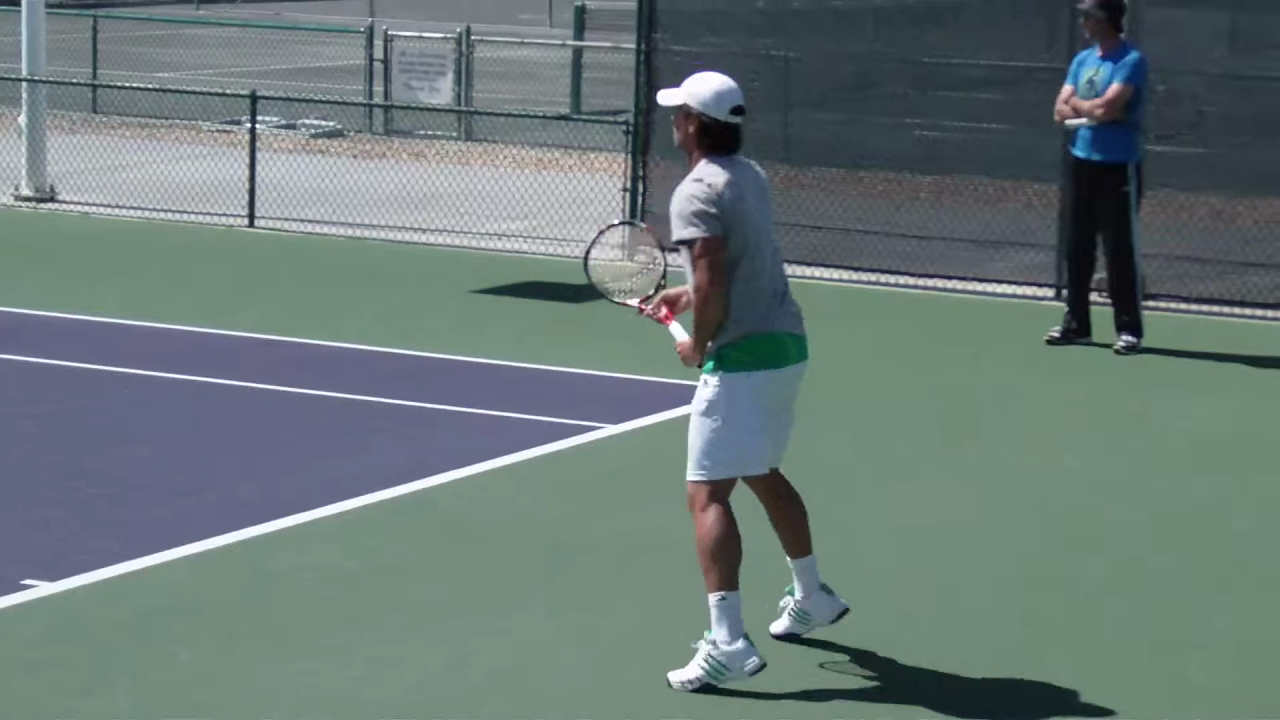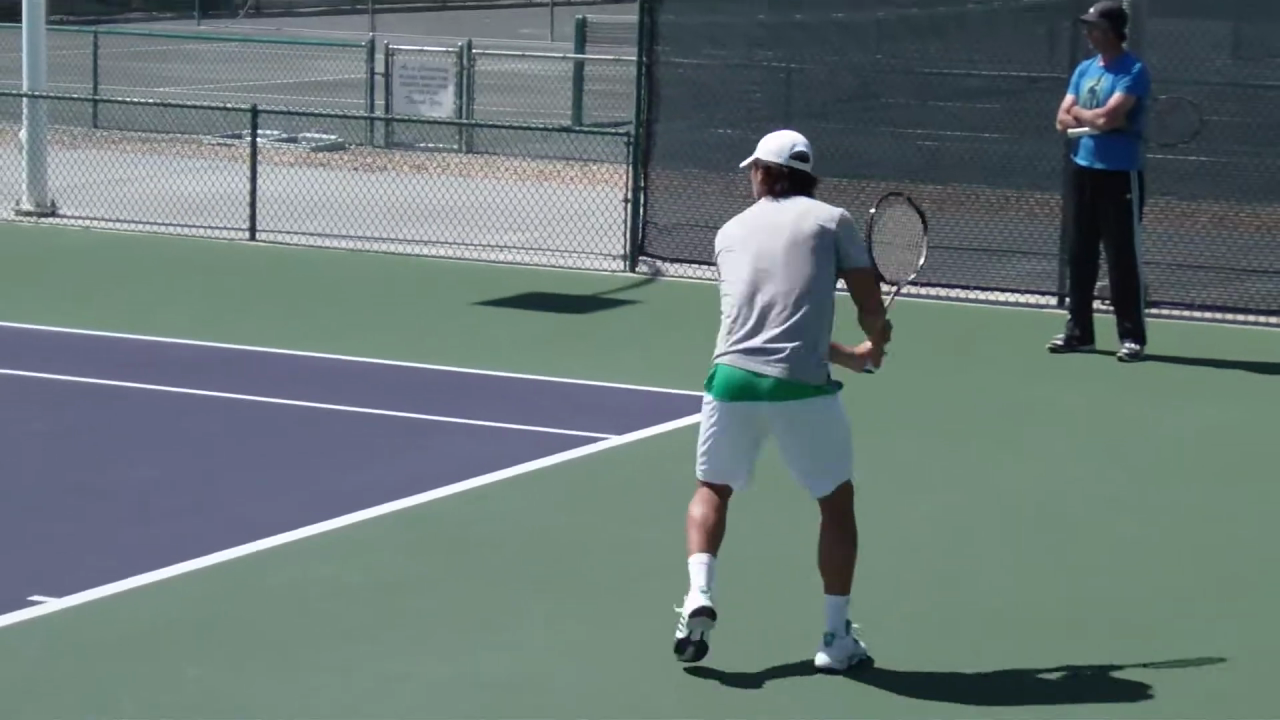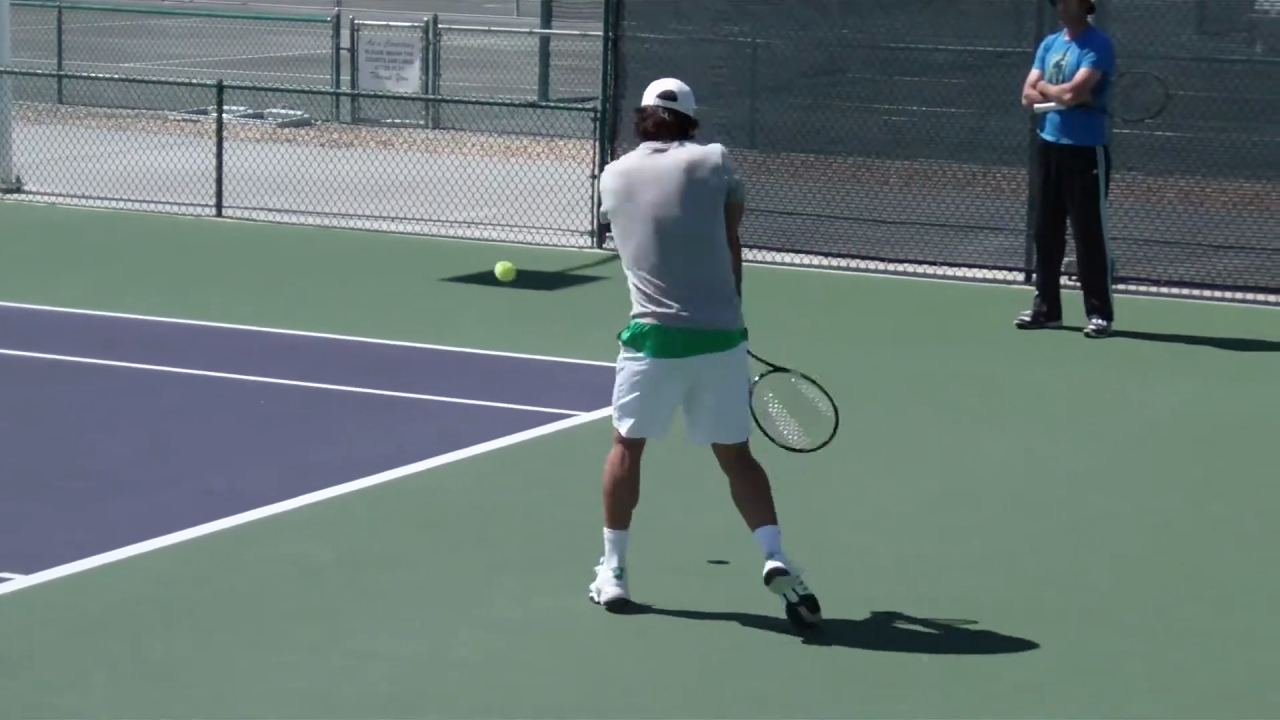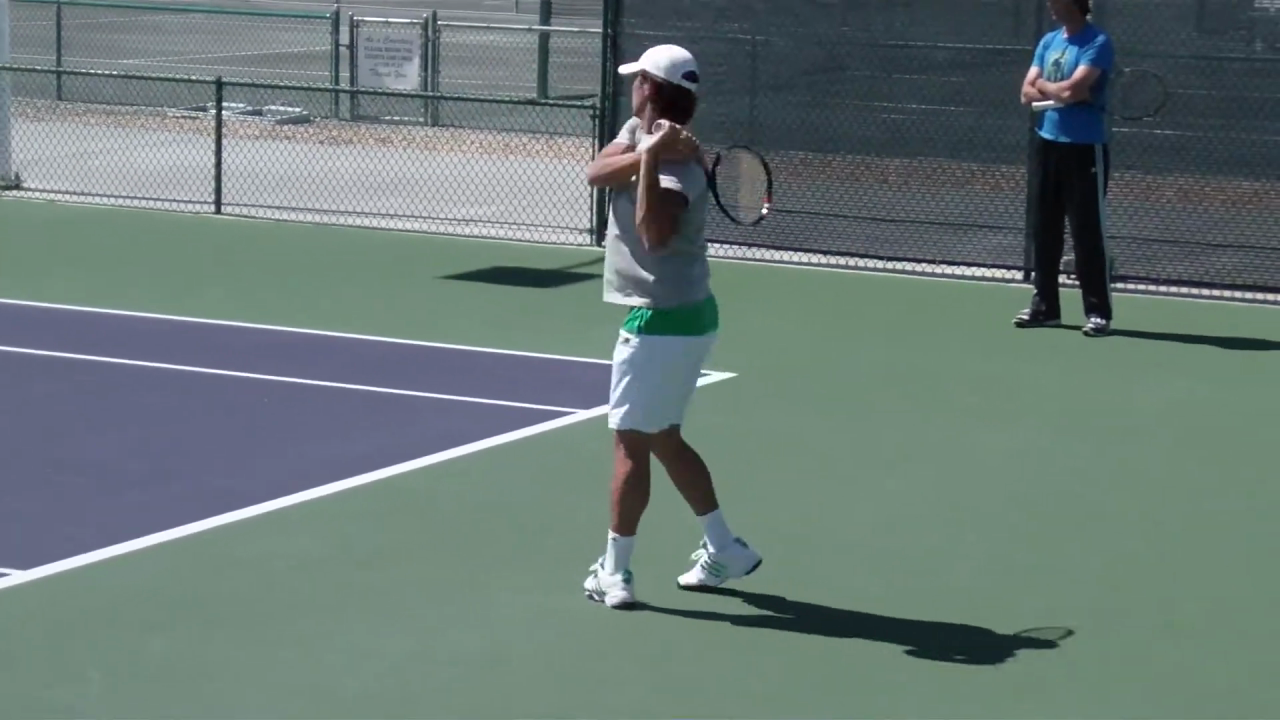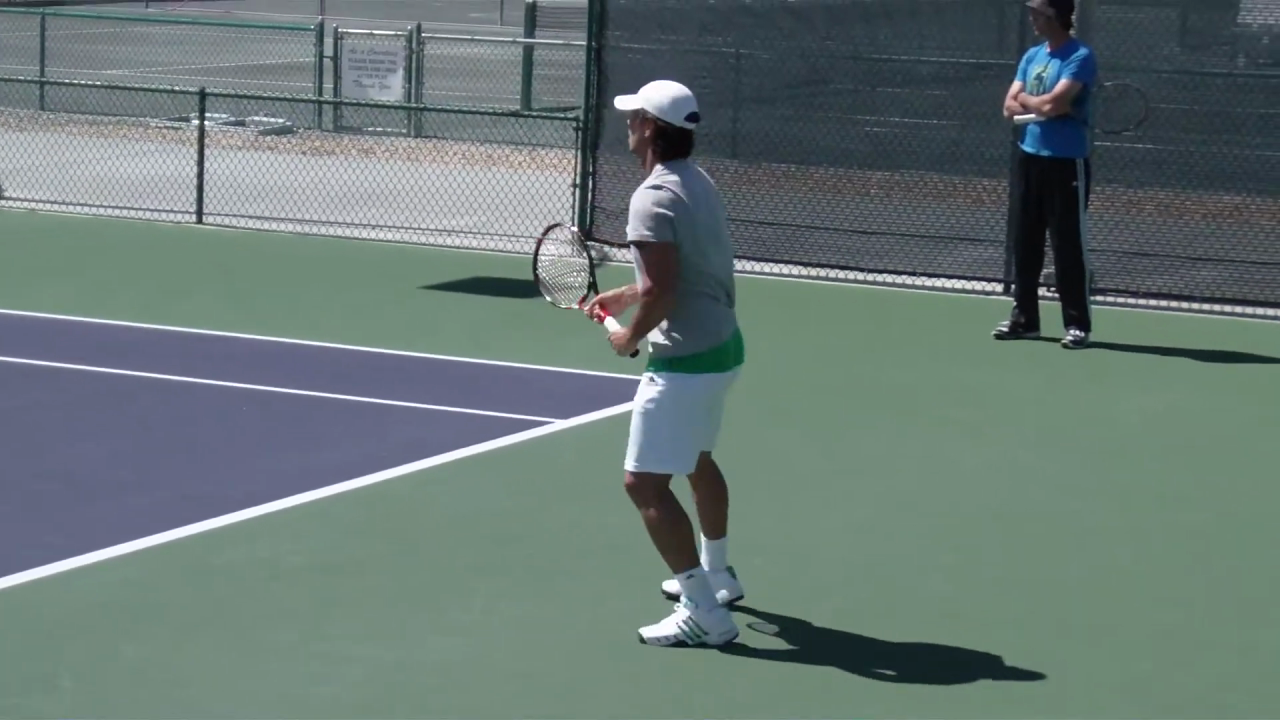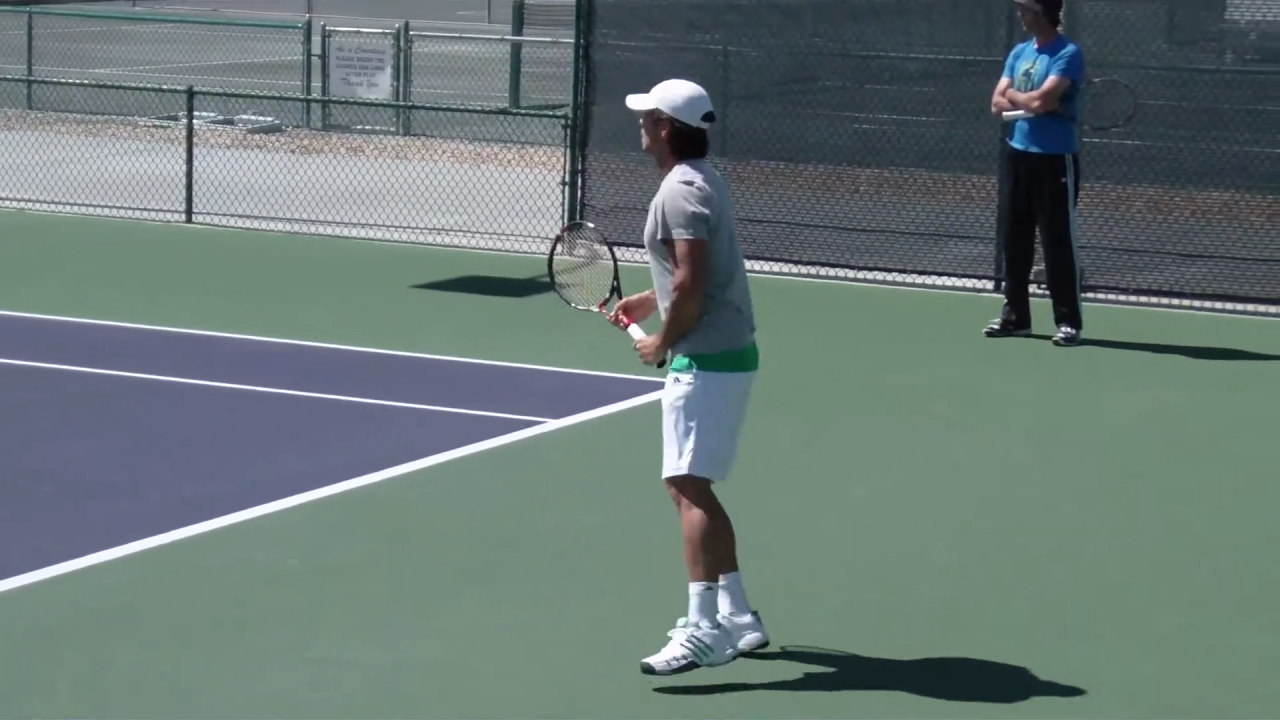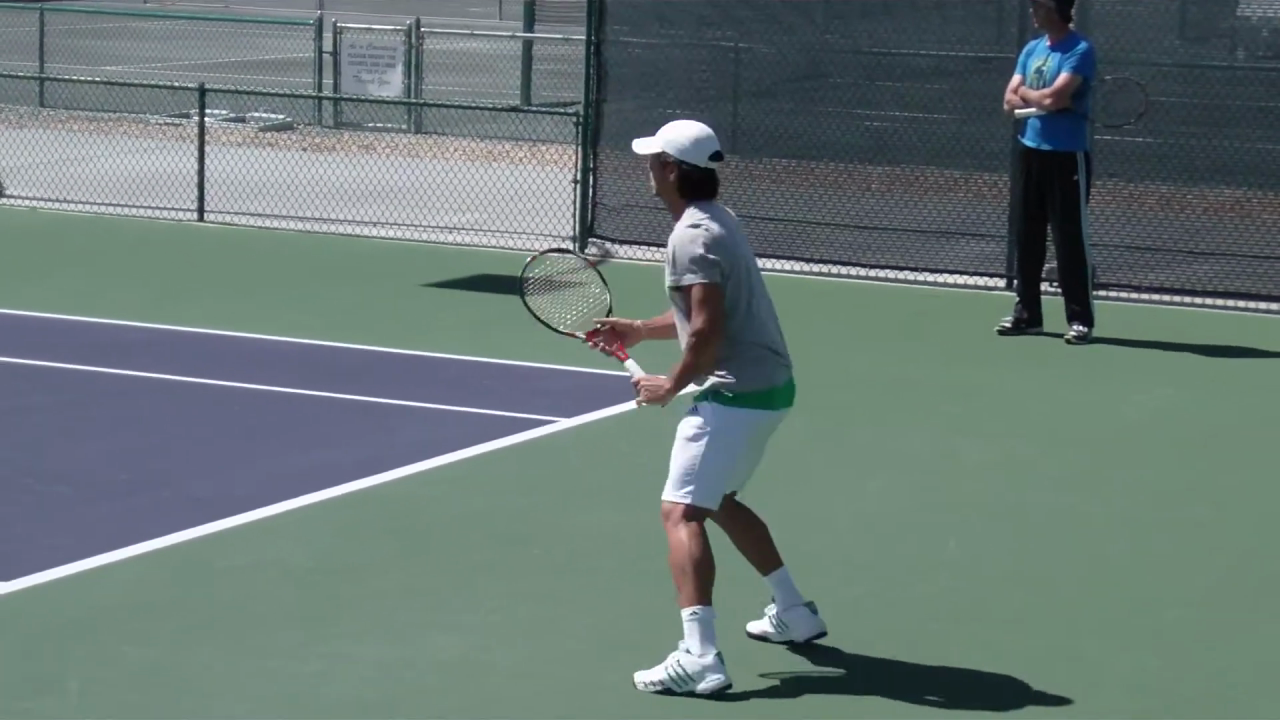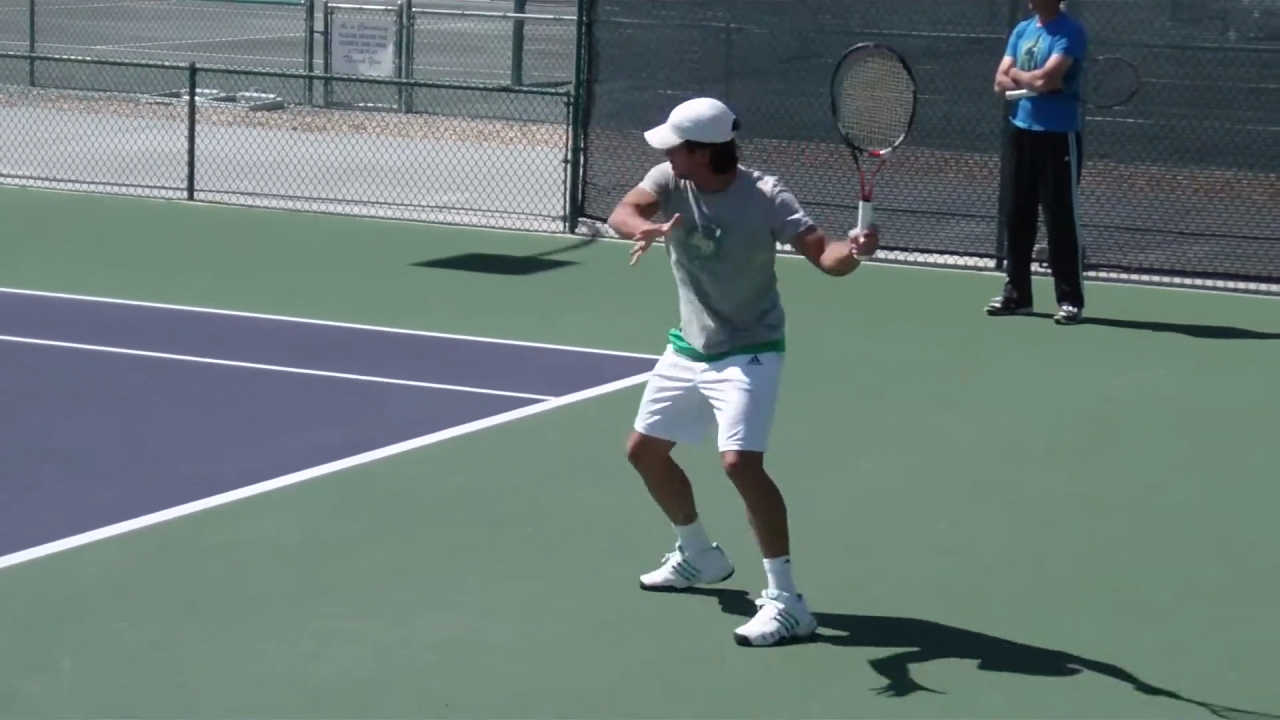
dt=0.5s
person 1, frame 1
left shoulder: (697, 192)
right shoulder: (751, 176)
left elbow: (712, 289)
left wrist: (696, 342)
right wrist: (686, 294)
left hip: (744, 357)
right hip: (787, 345)
left knee: (708, 495)
right knee: (765, 476)
left ankle: (729, 643)
right ankle: (811, 594)
person 1, frame 2
left shoulder: (730, 231)
right shoulder: (832, 220)
right elbow: (871, 305)
left wrist: (841, 354)
right wrist: (876, 343)
left hip: (730, 381)
right hip: (800, 389)
left knee: (712, 491)
right knee: (837, 504)
left ankle: (699, 597)
right ankle: (836, 637)
person 1, frame 3
left shoulder: (614, 176)
right shoulder: (713, 160)
right elbow: (729, 244)
left hip: (650, 338)
right hip: (718, 337)
left knee: (625, 447)
right knee: (736, 455)
left ankle: (611, 573)
right ankle: (777, 560)
person 1, frame 4
left shoulder: (684, 163)
right shoulder: (639, 132)
left elbow: (655, 235)
right elbow: (598, 171)
left wrist: (650, 169)
right wrist: (647, 151)
left hip: (664, 322)
right hip: (678, 318)
left knee: (631, 442)
right knee: (664, 440)
left ankle: (616, 574)
right ankle: (726, 549)
person 1, frame 5
left shoulder: (653, 197)
right shoulder: (696, 183)
left elbow: (662, 291)
left wrist: (630, 336)
right wrist: (618, 298)
left hip: (685, 360)
right hip: (719, 348)
left knee: (644, 483)
right knee: (697, 462)
left ankle: (704, 610)
right ankle: (717, 575)
person 1, frame 6
left shoulder: (680, 190)
right shoulder: (704, 181)
left elbow: (692, 285)
left wrist: (661, 342)
right wrist: (643, 302)
left hip: (706, 361)
right hip: (733, 355)
left knee: (688, 489)
right knee: (699, 489)
left ankle: (704, 627)
right ankle: (736, 615)
person 1, frame 7
left shoulder: (691, 237)
right shoulder: (712, 221)
left elbow: (706, 332)
left wrist: (670, 385)
right wrist: (633, 329)
left hip: (738, 395)
right hip: (766, 387)
left knee: (680, 516)
right knee: (717, 500)
left ankle: (698, 656)
right ankle: (792, 611)
person 1, frame 8
left shoulder: (767, 198)
right shoulder: (671, 177)
left elbow: (829, 256)
right elbow: (622, 212)
left wrist: (855, 245)
right wrist: (643, 227)
left hip: (751, 354)
right hip: (688, 349)
left knee: (742, 464)
right knee: (645, 451)
left ankle: (784, 600)
right ankle: (697, 555)
person 2, frame 1
left shoulder: (1131, 60)
right shoulder: (1082, 59)
left elbow: (1105, 108)
right elbow: (1061, 111)
left wrist: (1077, 102)
right wrist: (1095, 111)
left hip: (1117, 167)
right hip: (1081, 162)
left knee: (1120, 251)
right knee: (1077, 247)
left ankle: (1129, 329)
right ankle: (1076, 323)
person 2, frame 2
left shoulder: (1133, 71)
right shoulder: (1084, 69)
left elbow: (1106, 117)
right elbow: (1062, 120)
left wrist: (1080, 112)
right wrist: (1096, 119)
left hip: (1119, 176)
right hip: (1083, 171)
left knee: (1123, 259)
right knee: (1080, 255)
left ankle: (1132, 337)
right ankle: (1079, 331)
person 2, frame 3
left shoulder: (1099, 45)
right shoulder: (1049, 44)
left elbow: (1073, 92)
right elbow: (1028, 95)
left wrist: (1044, 86)
right wrist: (1061, 95)
left hip: (1085, 150)
right hip: (1049, 146)
left knee: (1090, 235)
right knee: (1045, 231)
left ankle: (1100, 312)
right ankle: (1046, 307)
person 2, frame 4
left shoulder: (1098, 42)
right shoulder: (1048, 41)
left elbow: (1071, 90)
right elbow: (1027, 93)
left wrist: (1042, 84)
right wrist: (1058, 93)
left hip: (1084, 148)
right hip: (1047, 144)
left knee: (1088, 233)
right knee: (1043, 229)
left ankle: (1098, 311)
right ankle: (1045, 305)
person 2, frame 5
left shoulder: (1080, 57)
right shoulder: (1031, 56)
left elbow: (1052, 103)
right elbow: (1010, 107)
left wrist: (1026, 98)
right wrist: (1042, 107)
left hip: (1066, 163)
right hip: (1029, 158)
left knee: (1068, 246)
right knee: (1024, 242)
left ankle: (1078, 324)
right ankle: (1023, 317)
person 2, frame 6
left shoulder: (1068, 53)
right shoulder: (1019, 52)
left elbow: (1040, 100)
right elbow: (997, 103)
left wrist: (1014, 94)
right wrist: (1031, 103)
left hip: (1055, 159)
right hip: (1018, 154)
left knee: (1059, 242)
right knee: (1014, 238)
left ankle: (1068, 320)
right ankle: (1015, 314)
person 2, frame 7
left shoulder: (1080, 50)
right shoulder: (1031, 49)
left elbow: (1052, 98)
right elbow: (1010, 101)
left wrist: (1025, 92)
right wrist: (1039, 100)
left hip: (1066, 157)
right hip: (1030, 152)
left knee: (1070, 239)
right knee: (1025, 236)
left ankle: (1080, 318)
right ankle: (1026, 312)
person 2, frame 8
left shoulder: (1070, 32)
right shoulder: (1021, 30)
left elbow: (1043, 80)
right elbow: (1000, 82)
left wrist: (1015, 74)
right wrist: (1030, 81)
left hip: (1057, 137)
right hip: (1021, 132)
left knee: (1061, 220)
right knee: (1016, 217)
left ankle: (1070, 298)
right ankle: (1016, 292)
